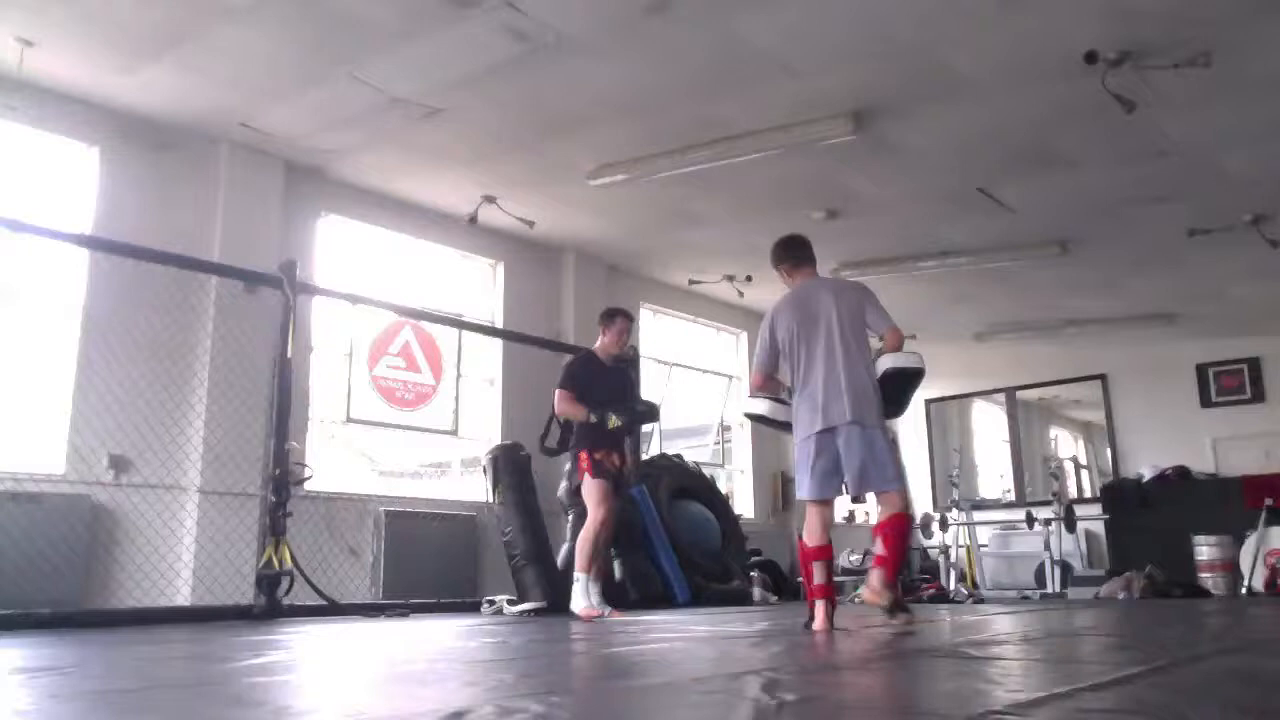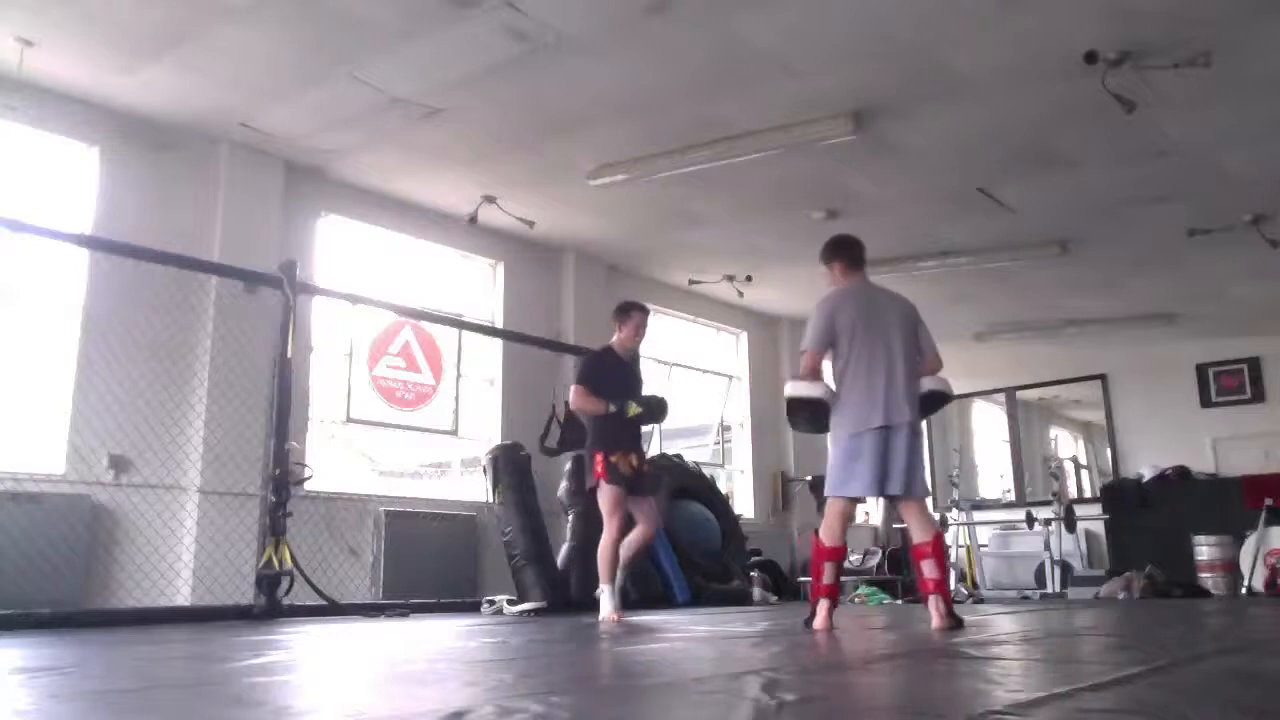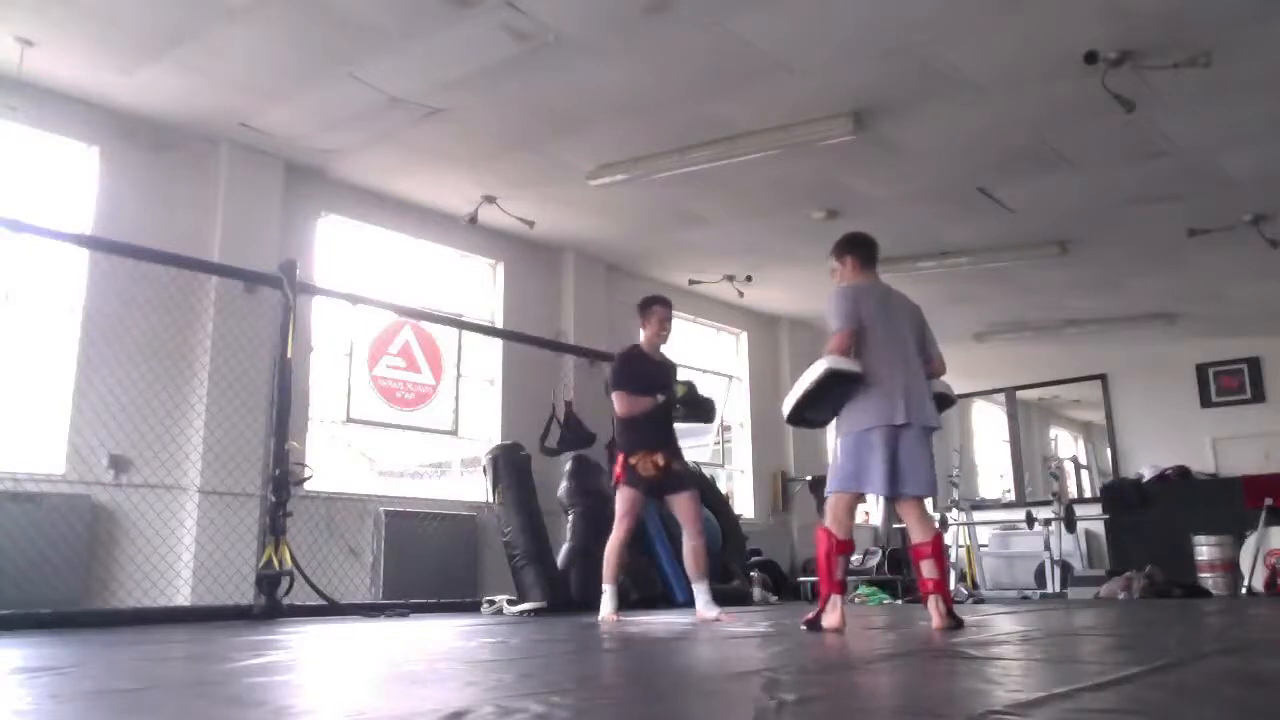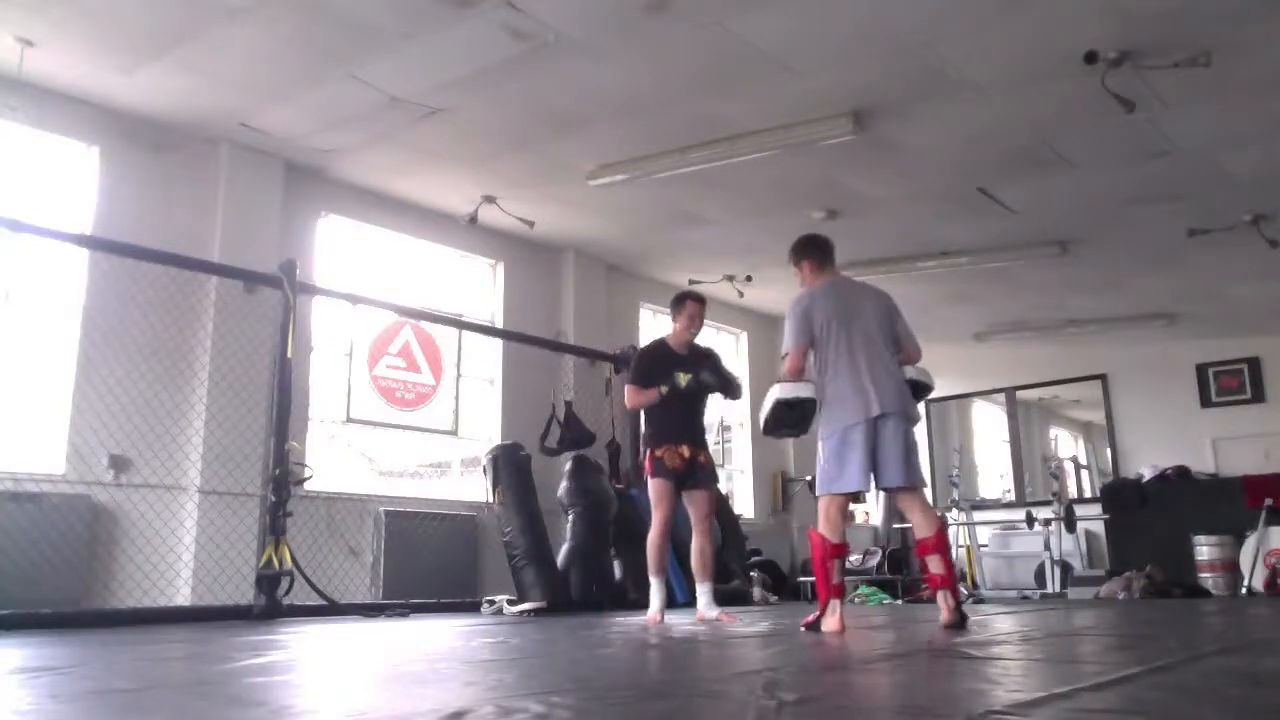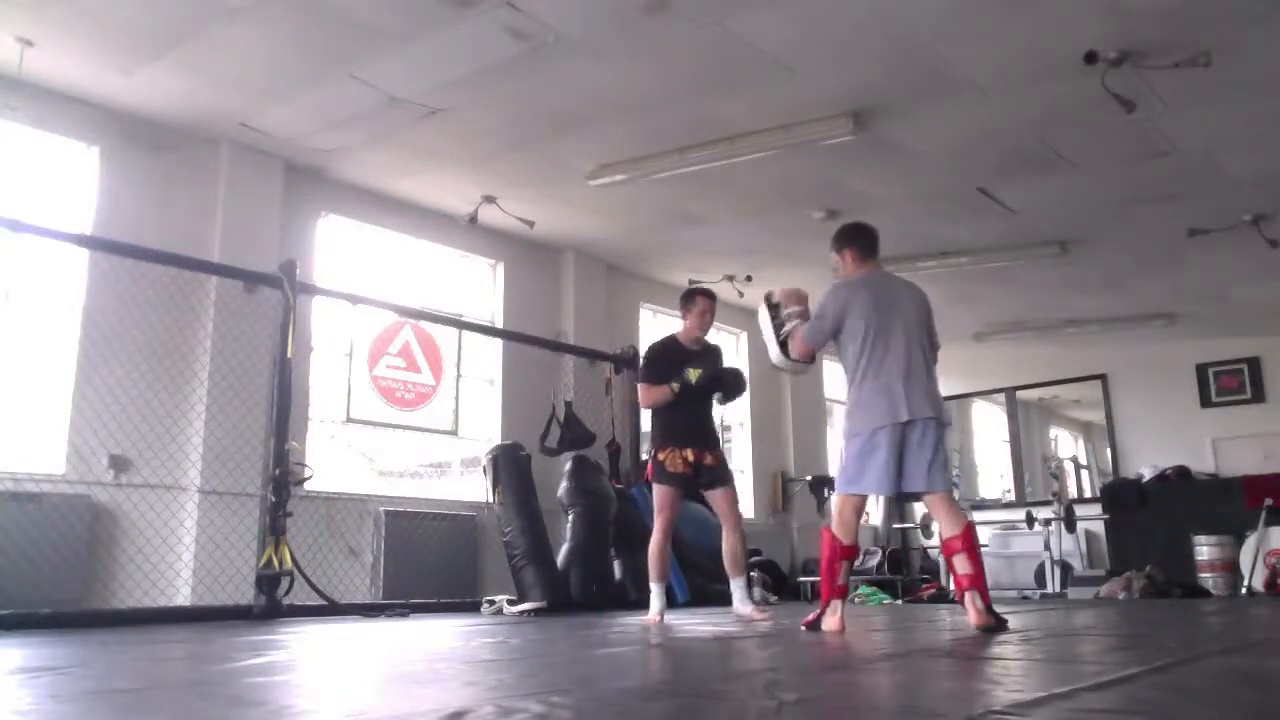
dt=0.4s
person 1, frame 1
left shoulder: (777, 312)
right shoulder: (854, 292)
left elbow: (759, 382)
right elbow: (895, 340)
left hip: (810, 419)
right hip: (860, 411)
left knee: (817, 511)
right knee: (893, 497)
left ankle: (821, 608)
right ankle: (881, 581)
person 1, frame 2
left shoulder: (831, 303)
right shoulder: (902, 305)
left elbow: (808, 366)
right elbow: (933, 364)
left wrist: (820, 383)
left hip: (855, 418)
right hip: (903, 416)
left knee: (837, 510)
right knee: (913, 508)
left ankle: (822, 607)
right ankle: (939, 605)
person 1, frame 3
left shoulder: (847, 294)
right shoulder: (909, 306)
left elbow: (842, 342)
right elbow: (937, 367)
left hip: (865, 414)
right hip: (913, 414)
left knee: (839, 506)
right knee: (913, 508)
left ankle: (832, 605)
right ankle: (939, 605)
person 1, frame 4
left shoulder: (805, 302)
right shoulder: (877, 296)
left elbow: (794, 367)
right elbow: (913, 354)
left hip: (843, 413)
right hip: (891, 407)
left knee: (830, 507)
right knee: (912, 499)
left ankle: (831, 609)
right ankle: (947, 599)
person 1, frame 5
left shoulder: (844, 292)
right shoulder: (914, 293)
left elbow: (801, 351)
left wrist: (793, 311)
left hip: (871, 414)
right hip: (922, 410)
left knee: (846, 507)
right knee: (941, 501)
left ankle: (831, 610)
right ankle: (977, 603)
person 2, frame 1
left shoulder: (624, 373)
right shoulder: (580, 365)
left elbow: (631, 411)
right elbow: (561, 406)
right wrist: (601, 416)
left hip: (616, 453)
right hip: (590, 450)
left knee: (606, 527)
right knee: (599, 515)
left ankle: (595, 598)
right ankle: (579, 592)
person 2, frame 2
left shoulder: (632, 365)
right shoulder: (597, 360)
right elbow: (577, 401)
left wrist: (649, 410)
right wrist: (619, 407)
left hip: (633, 452)
right hip: (607, 451)
left knee: (651, 522)
right knee: (614, 523)
left ankle: (608, 584)
right ankle: (607, 602)
person 2, frame 3
left shoulder: (667, 366)
right shoulder: (627, 361)
right elbow: (622, 408)
right wrist: (665, 397)
left hip: (669, 452)
right hip: (637, 454)
left knee: (695, 523)
right knee: (624, 526)
left ankle: (703, 603)
right ankle: (607, 603)
person 2, frame 4
left shoulder: (706, 357)
right shoulder: (650, 355)
left elbow: (735, 393)
right elbow: (631, 399)
left wrist: (721, 379)
right wrist: (670, 385)
left hip: (696, 447)
right hip: (662, 446)
left knee: (703, 524)
right knee: (662, 519)
left ankle: (705, 603)
right ankle: (657, 599)
person 2, frame 5
left shoulder: (713, 353)
right shoulder: (660, 351)
right elbow: (645, 398)
left wrist: (731, 387)
right wrist: (683, 380)
left hip: (707, 447)
right hip: (670, 448)
left knee: (732, 521)
right knee: (663, 525)
left ankle: (741, 599)
right ankle: (657, 603)
